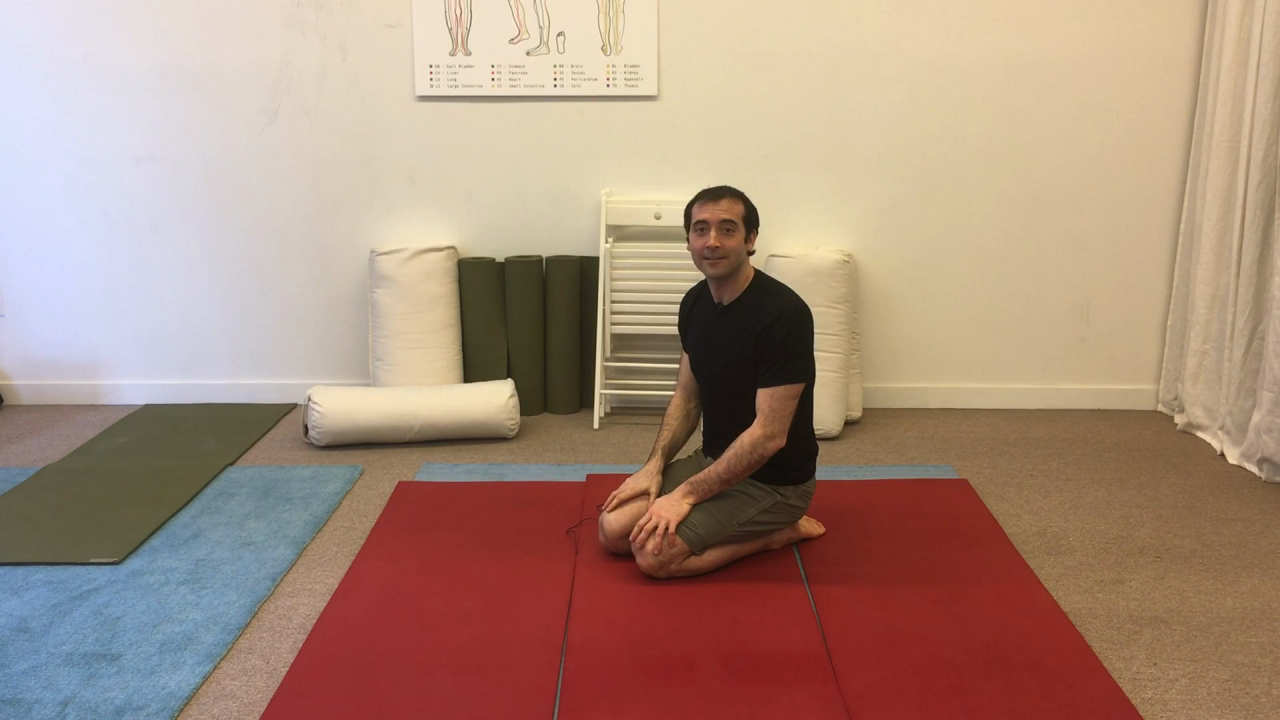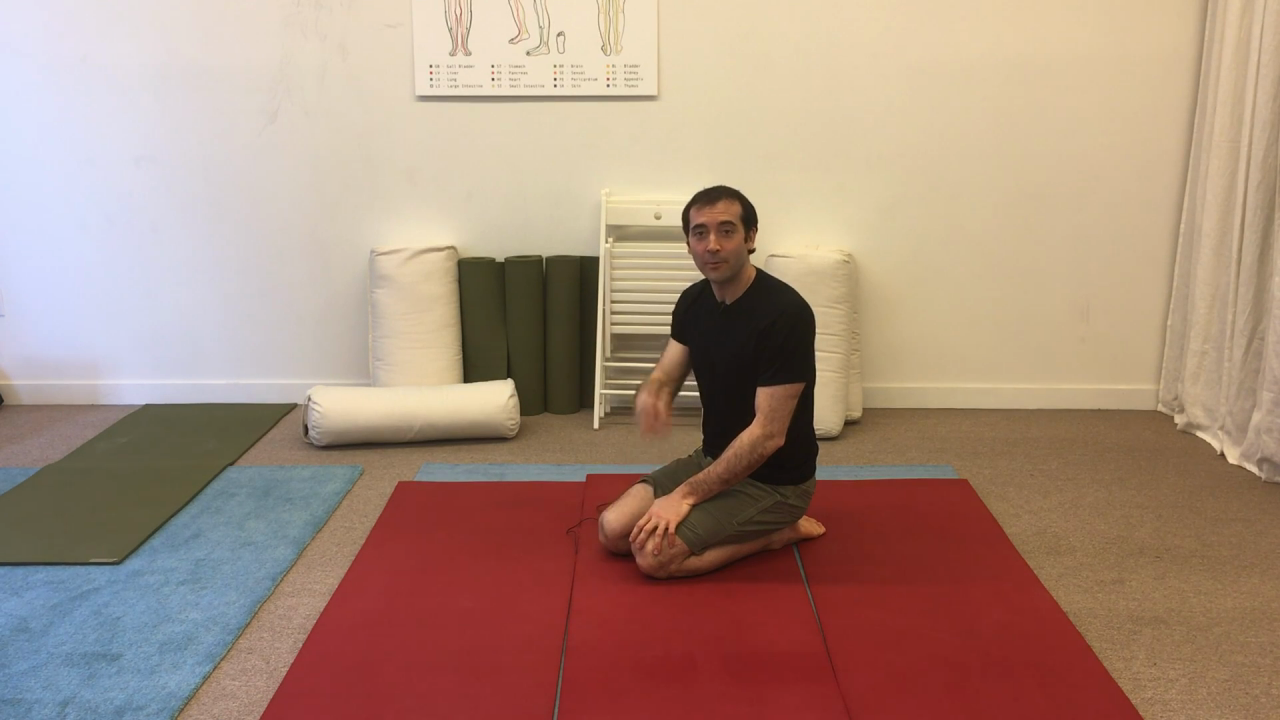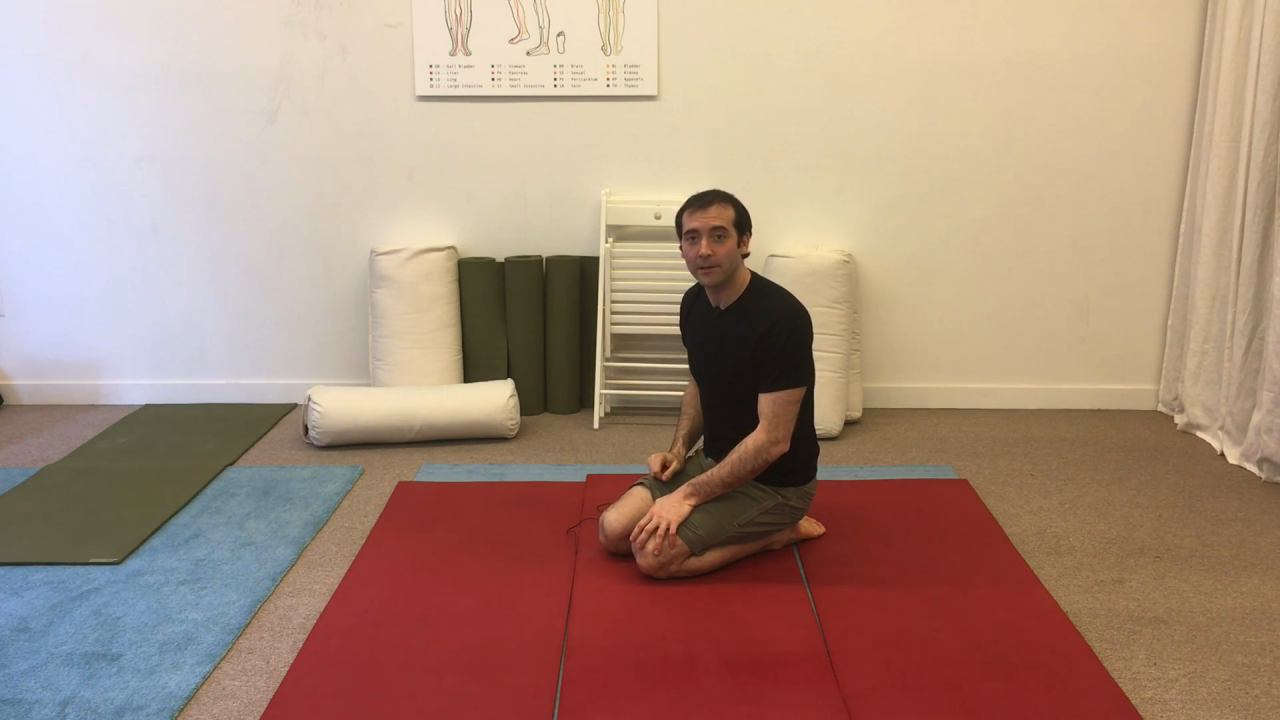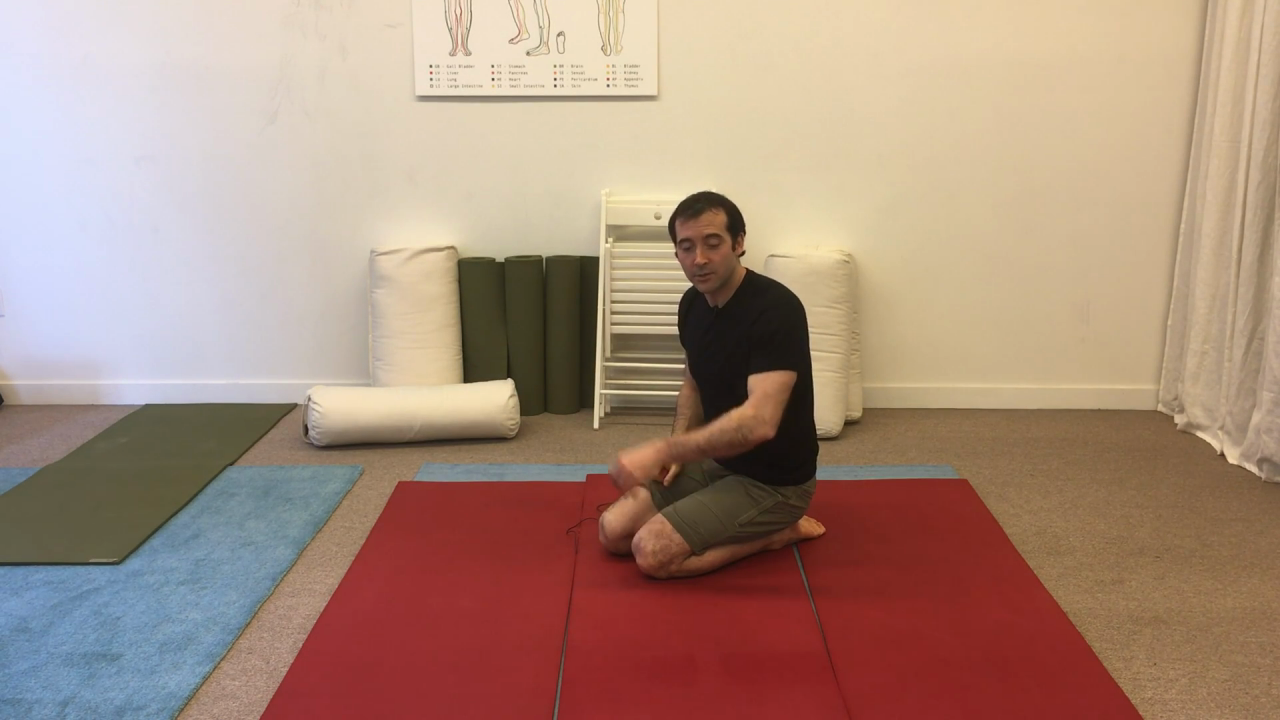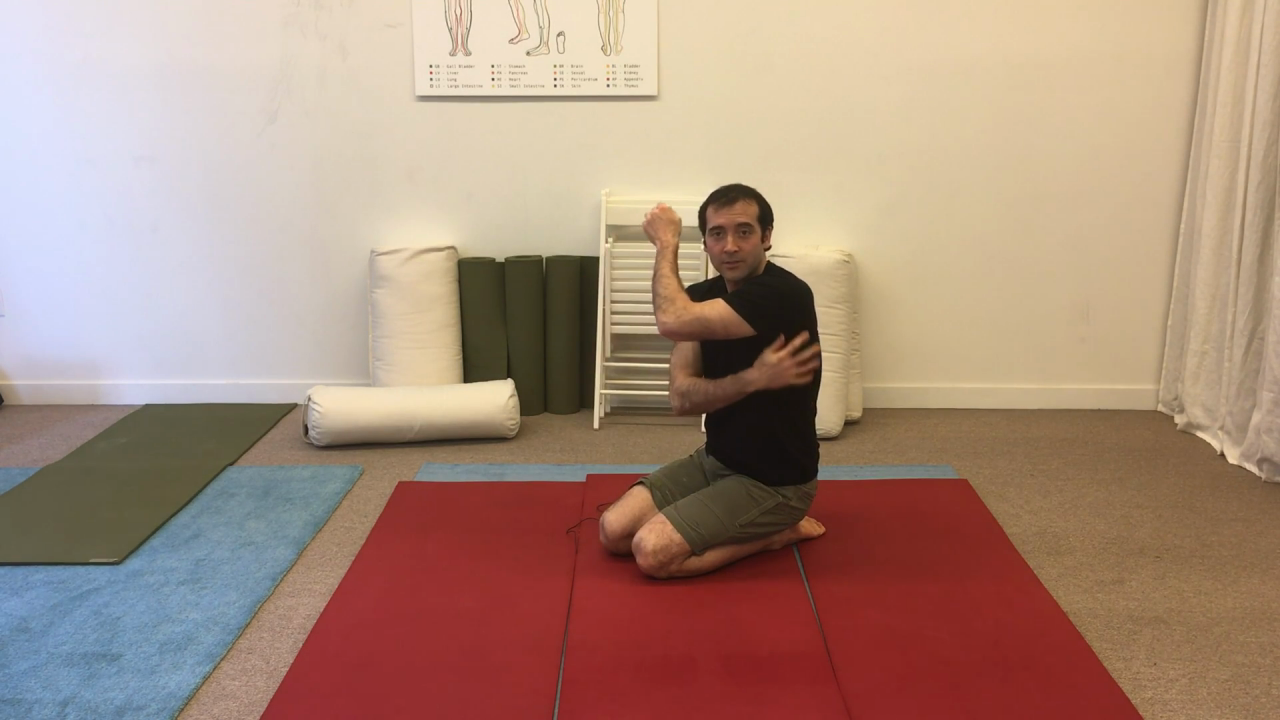
dt=1s
person 1, frame 1
left shoulder: (783, 314)
right shoulder: (695, 303)
left elbow: (769, 435)
right elbow: (687, 398)
left wrist: (688, 495)
right wrist: (655, 465)
left hip: (772, 480)
right hip: (714, 459)
left knee: (654, 554)
right knee: (614, 530)
left ankle: (778, 531)
right ankle: (746, 527)
person 1, frame 2
left shoulder: (785, 313)
right shoulder: (694, 301)
left elbow: (767, 435)
right elbow: (662, 382)
left wrist: (687, 495)
right wrist: (650, 393)
left hip: (772, 480)
right hip: (713, 459)
left knee: (653, 554)
right knee: (614, 531)
left ankle: (779, 531)
right ankle: (754, 528)
person 1, frame 3
left shoulder: (781, 318)
right shoulder: (694, 303)
left elbow: (773, 439)
left wrist: (689, 496)
right wrist: (679, 449)
left hip: (773, 482)
right hip: (715, 460)
left knee: (654, 554)
right knee: (614, 532)
left ankle: (779, 532)
right ankle: (750, 528)
person 1, frame 4
left shoulder: (775, 310)
right shoulder: (692, 303)
left elbow: (760, 422)
left wrist: (660, 451)
right wrist: (677, 449)
left hip: (773, 481)
right hip: (716, 461)
left knee: (653, 552)
right knee: (614, 532)
left ankle: (778, 532)
right ankle: (748, 528)
person 1, frame 5
left shoulder: (784, 296)
right shoulder: (702, 298)
left elbow: (672, 320)
right elbow: (681, 398)
left wrist: (666, 242)
right wrist: (756, 379)
left hip: (774, 482)
right hip: (715, 459)
left knee: (652, 552)
right knee: (615, 532)
left ankle: (778, 531)
right ankle: (756, 527)
